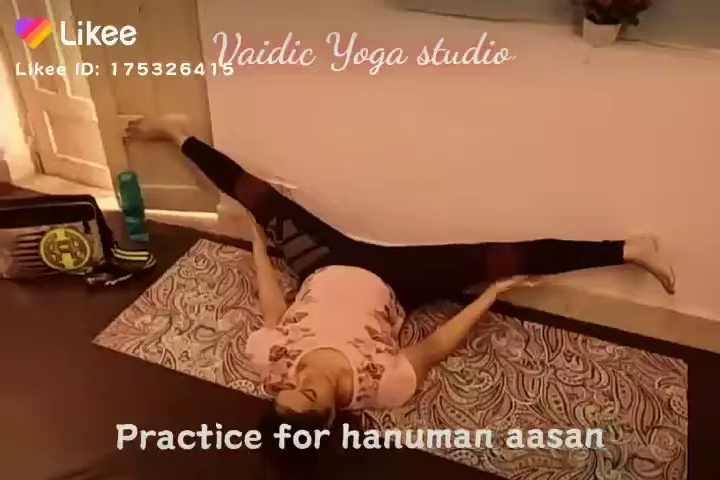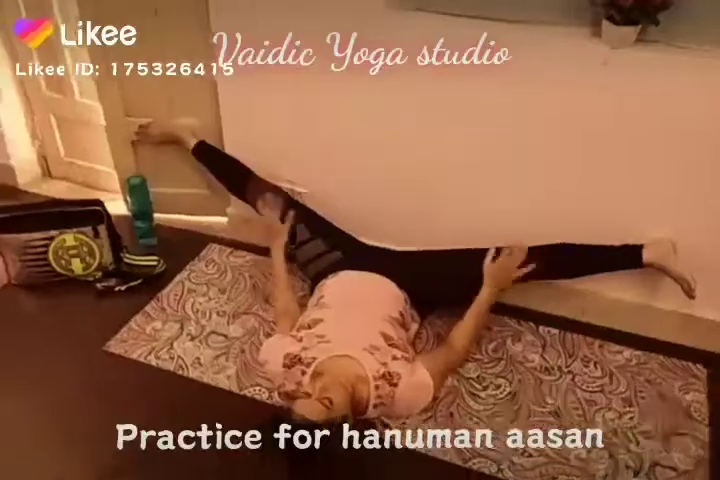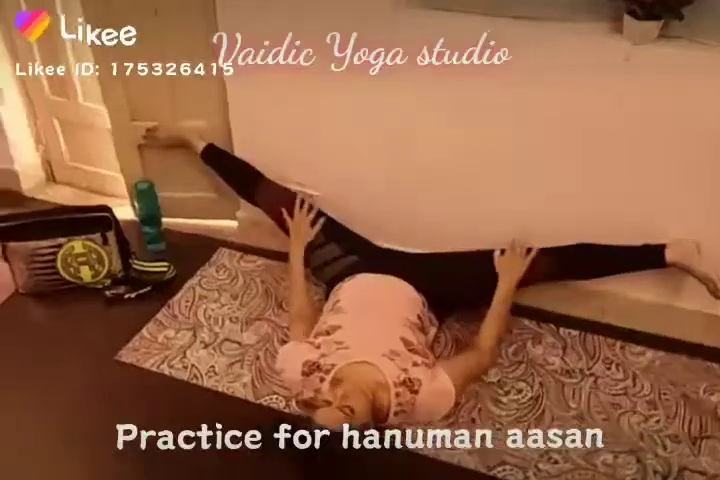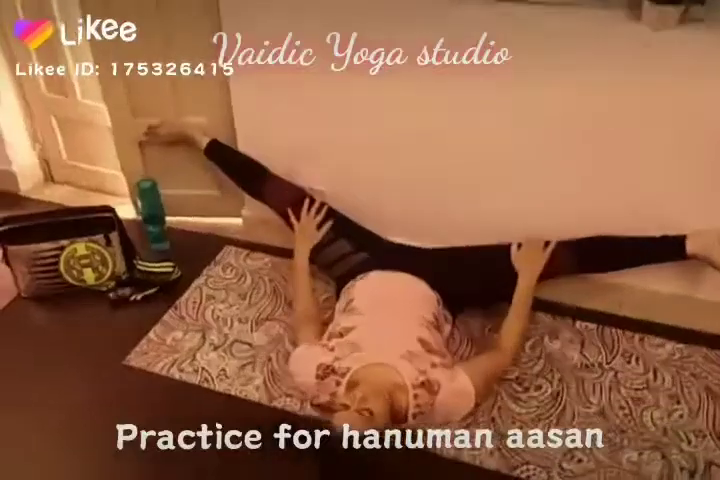
dt=0.2s
person 1, frame 1
left shoulder: (268, 356)
right shoulder: (382, 387)
left elbow: (274, 308)
right elbow: (434, 347)
left wrist: (258, 248)
right wrist: (490, 296)
left hip: (329, 267)
right hip: (386, 281)
left knee: (256, 196)
right knee: (499, 259)
person 1, frame 2
left shoulder: (281, 362)
right shoulder: (400, 394)
left elbow: (286, 310)
right elbow: (453, 351)
left wrist: (278, 248)
right wrist: (494, 286)
left hip: (343, 273)
right hip: (401, 288)
left knee: (268, 197)
right knee: (510, 260)
person 1, frame 3
left shoulder: (298, 372)
right shoulder: (421, 401)
left elbow: (300, 316)
right elbow: (480, 354)
left wrist: (296, 251)
right wrist: (507, 282)
left hip: (358, 277)
right hip: (416, 290)
left knee: (280, 202)
right knee: (533, 263)
person 1, frame 4
left shoulder: (312, 375)
right shoulder: (440, 402)
left elbow: (306, 319)
right elbow: (503, 353)
left wrist: (300, 251)
right wrist: (527, 278)
left hip: (369, 273)
right hip: (430, 286)
left knee: (288, 199)
right knee: (551, 257)
